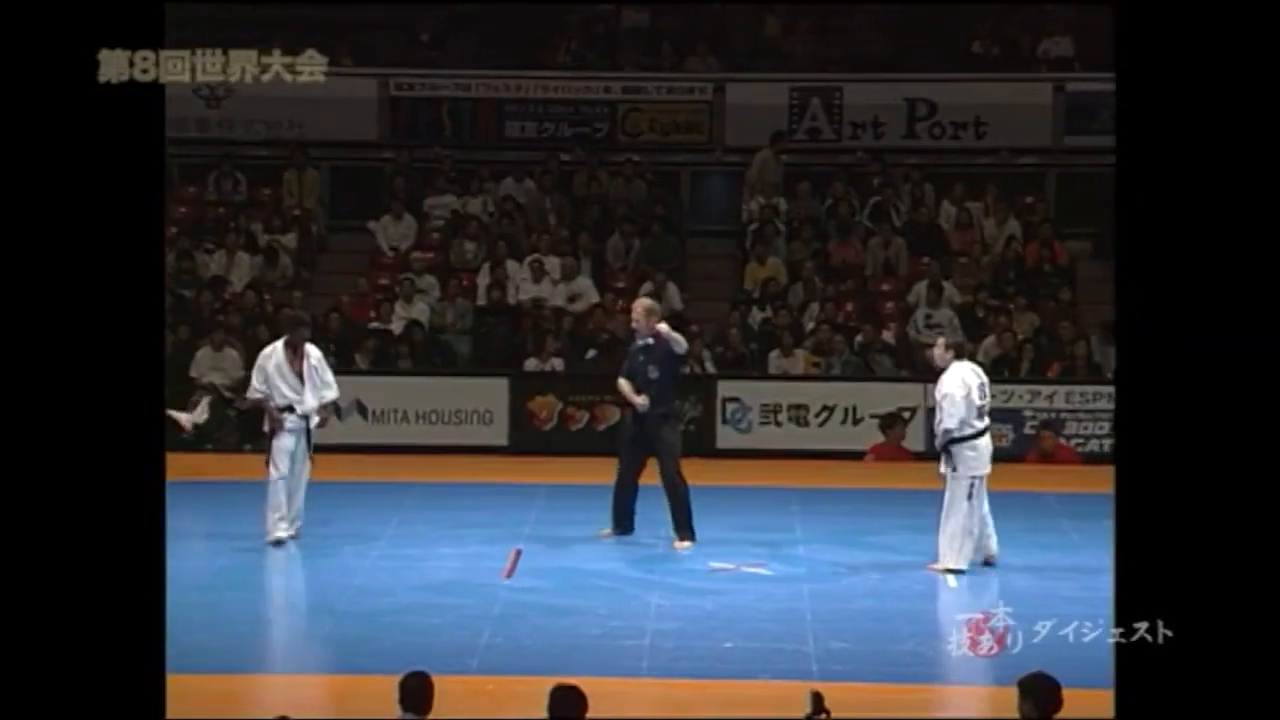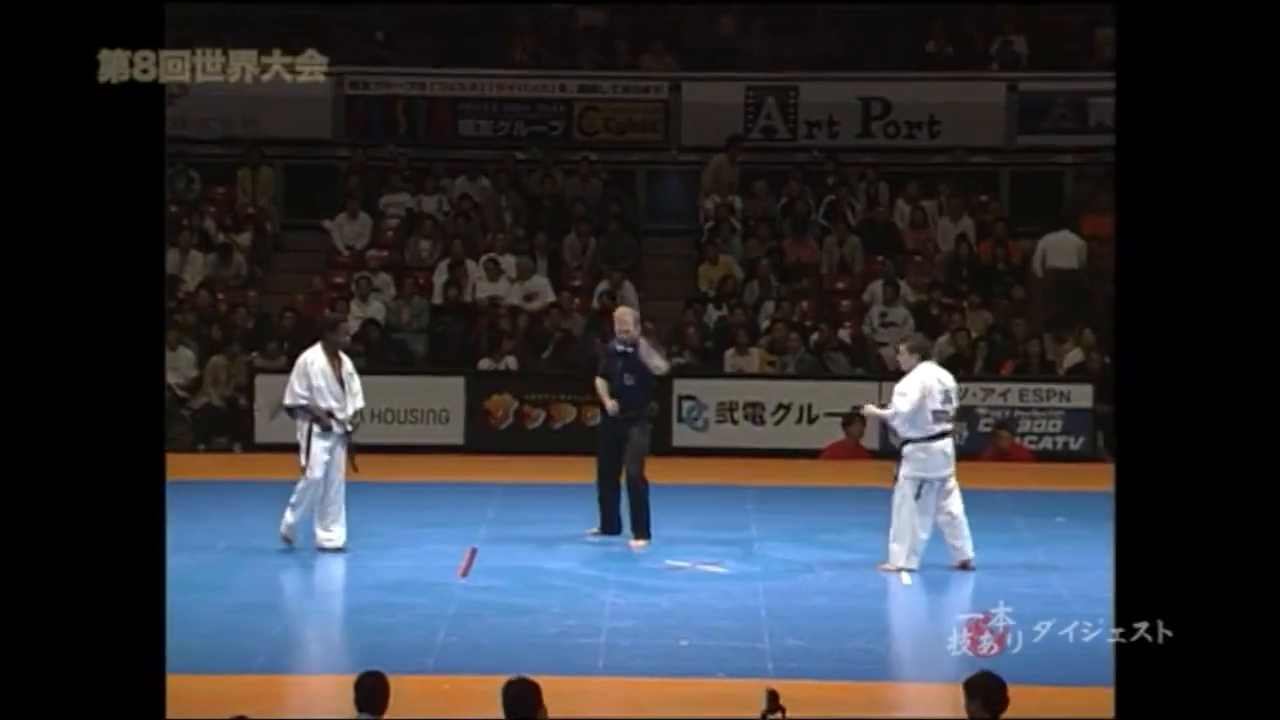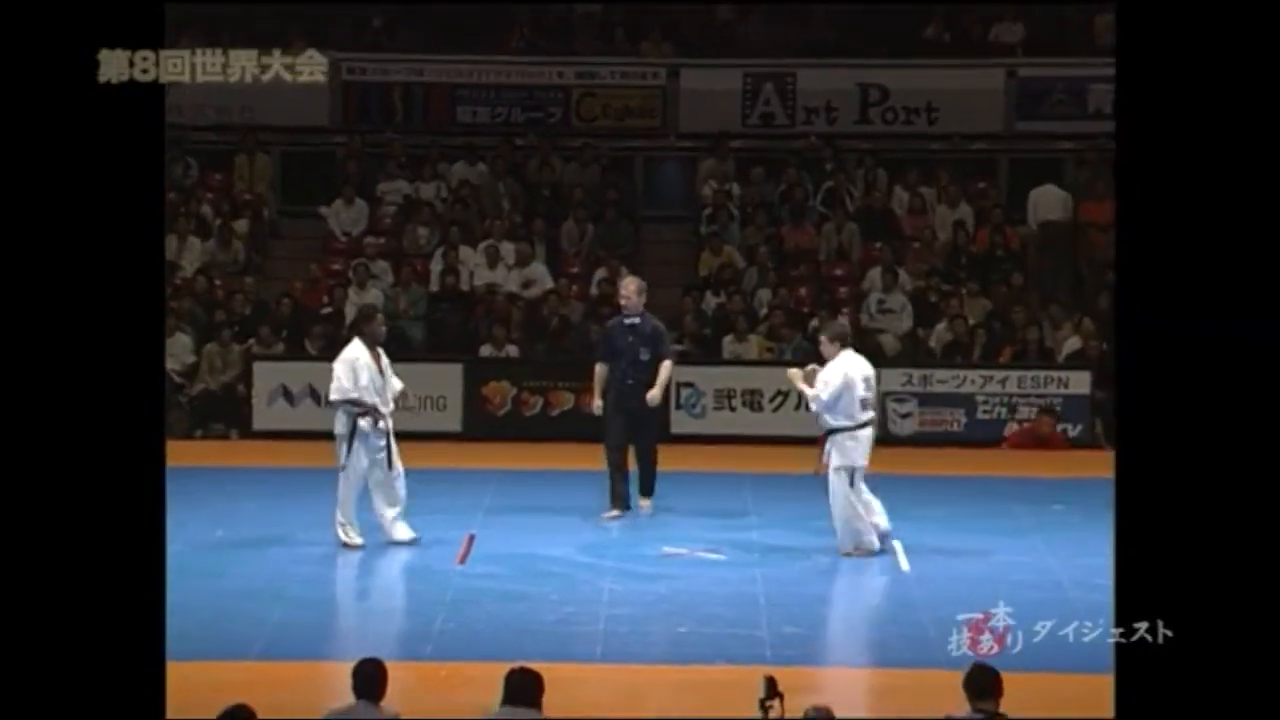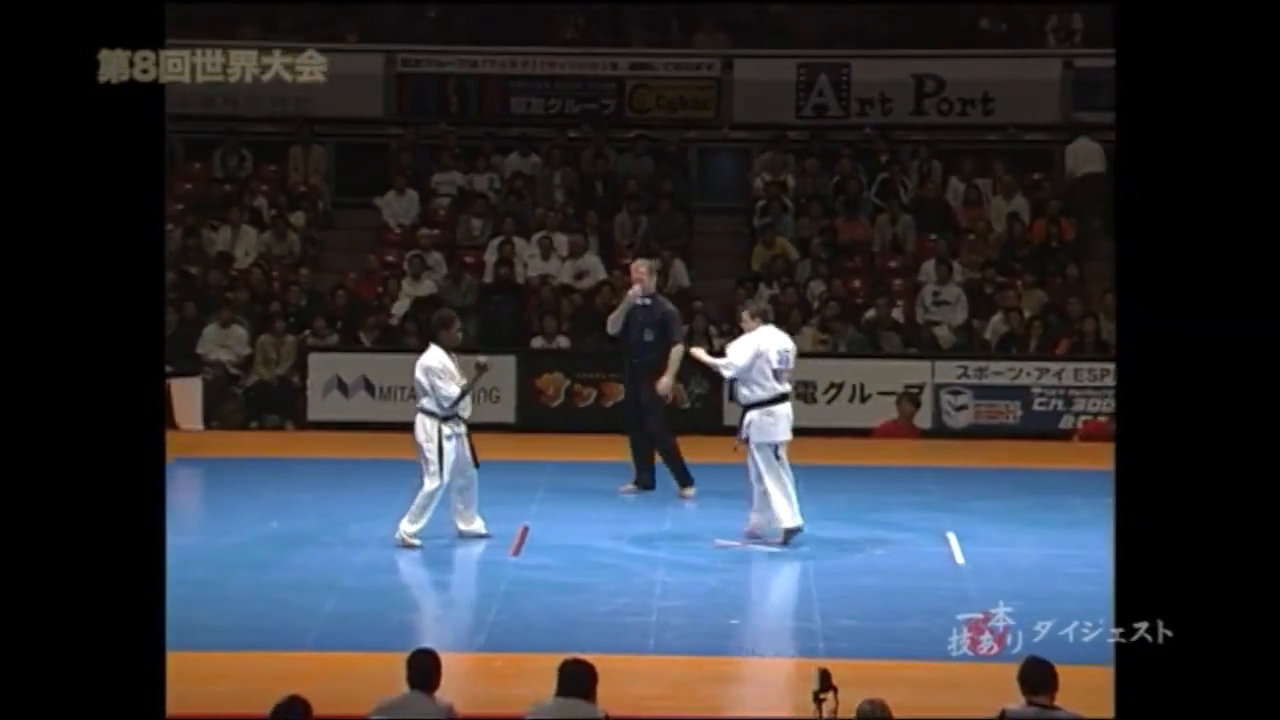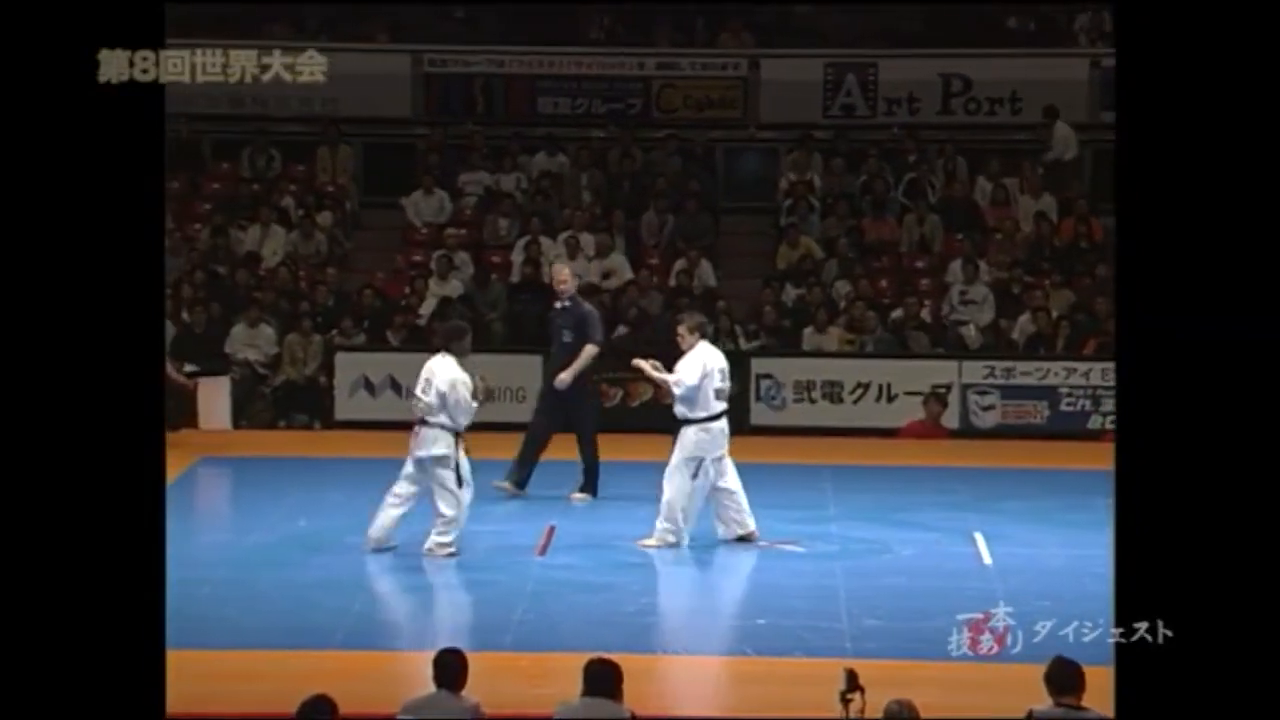
dt=1s
person 1, frame 1
left shoulder: (666, 345)
right shoulder: (635, 348)
left elbow: (683, 347)
right elbow: (623, 379)
left wrist: (669, 333)
right wrist: (634, 398)
left hip: (664, 419)
right hip: (639, 419)
left knee: (672, 476)
right knee: (626, 473)
left ankle: (685, 534)
right ankle: (621, 525)
person 1, frame 2
left shoulder: (643, 350)
right shoulder: (611, 349)
left elbow: (661, 367)
right elbow: (601, 378)
left wrist: (644, 349)
right wrist: (606, 401)
left hip: (637, 420)
right hip: (612, 418)
left knee: (634, 474)
right knee: (606, 473)
left ankle: (641, 533)
right ankle: (609, 525)
person 1, frame 3
left shoulder: (655, 328)
right shoulder: (612, 327)
left elbow: (666, 361)
right elbow: (602, 363)
left wrist: (658, 389)
right wrist: (597, 395)
left hip: (645, 396)
right hip: (617, 395)
left knee: (646, 449)
right knee: (615, 448)
left ankle: (645, 494)
right ankle: (619, 503)
person 1, frame 4
left shoulder: (666, 310)
right shoulder: (632, 305)
left elbow: (678, 345)
right elbow: (611, 329)
left wrist: (668, 377)
right wrist: (625, 304)
left hip: (654, 377)
right hip: (633, 374)
left knee: (657, 430)
right knee: (636, 430)
left ankle: (685, 481)
right ankle: (644, 480)
person 1, frame 5
left shoulder: (587, 312)
right shoulder: (555, 311)
left elbow: (593, 346)
left wrist: (571, 373)
left hip: (578, 382)
right hip: (554, 379)
left knee: (585, 435)
right knee: (538, 430)
left ankle: (589, 488)
right ankle: (516, 481)
person 2, frame 1
left shoulder: (314, 354)
right shoulder: (269, 355)
left elbow: (327, 385)
right elbow: (258, 390)
left wrist: (325, 410)
right wrist: (271, 413)
left hip: (306, 421)
right hip: (283, 422)
left knee: (299, 476)
right knee: (280, 474)
left ankle: (289, 525)
right ankle: (277, 529)
person 2, frame 2
left shoulder: (345, 361)
right shoulder: (308, 359)
left elbow: (354, 394)
right elbow: (296, 397)
left wrist: (353, 416)
right wrist: (320, 416)
left hip: (339, 429)
right hip: (316, 428)
left knee: (335, 485)
right knee: (314, 477)
left ankle: (330, 537)
right ankle: (288, 524)
person 2, frame 3
left shoulder: (378, 353)
right shoulder: (351, 355)
left elbow: (389, 383)
right elbow: (341, 393)
left wrist: (404, 395)
right wrist: (367, 408)
left hip: (380, 424)
right hip: (357, 425)
left knee: (391, 475)
right knee: (352, 481)
left ankle: (395, 528)
right ankle: (348, 533)
person 2, frame 4
left shoulder: (448, 357)
right shoulder: (431, 362)
left elbow: (457, 391)
right elbow: (451, 399)
left wrist: (477, 374)
right wrist: (477, 376)
left hip: (452, 426)
right hip: (435, 428)
left knee: (466, 475)
right knee: (436, 481)
left ankle: (468, 524)
right ankle: (407, 531)
person 2, frame 5
left shoulder: (433, 364)
right shoulder: (457, 377)
right elbow: (461, 417)
right wrist: (477, 397)
left hip: (423, 434)
right hip: (441, 440)
left knee: (405, 489)
right knee: (458, 494)
left ankle: (377, 536)
right ankle: (439, 544)
person 3, frame 1
left shoulder: (952, 378)
right shoulder: (975, 370)
left elbow: (951, 421)
left wrist: (940, 440)
right wrist: (945, 438)
left hip: (964, 448)
right hip: (978, 443)
left knee: (960, 508)
right knee: (975, 505)
left ankle: (954, 560)
right ankle: (987, 550)
person 3, frame 2
left shoulder: (913, 381)
right shoulder: (946, 376)
left elbow: (898, 417)
left wrist: (875, 412)
right wrist: (896, 411)
left hip: (920, 451)
right hip: (944, 447)
left knee: (909, 507)
right knee: (950, 506)
left ankle: (902, 560)
right ankle: (964, 556)
person 3, frame 3
left shoulder: (837, 368)
right shoulder: (863, 363)
left elbow: (820, 400)
left wrist: (799, 383)
right wrist: (819, 380)
left hip: (845, 437)
right hip: (861, 432)
left knee: (844, 494)
right knee: (853, 488)
left ankle: (863, 543)
right ankle: (877, 526)
person 3, frame 4
left shoulder: (753, 341)
right shoulder: (785, 340)
left elbow: (730, 366)
left wrist: (703, 356)
right wrist: (736, 353)
left hip: (763, 413)
right hip: (778, 409)
left knee: (772, 471)
right knee: (762, 469)
left ankle: (789, 521)
right ankle: (760, 523)
person 3, frame 5
left shoulder: (698, 357)
right shoulder: (714, 355)
left elbow: (681, 386)
left wrist: (649, 372)
right wrist: (663, 373)
left hip: (700, 429)
right hip: (714, 426)
left knee: (678, 480)
right knee: (723, 480)
left ankle: (666, 535)
right ankle: (744, 528)
